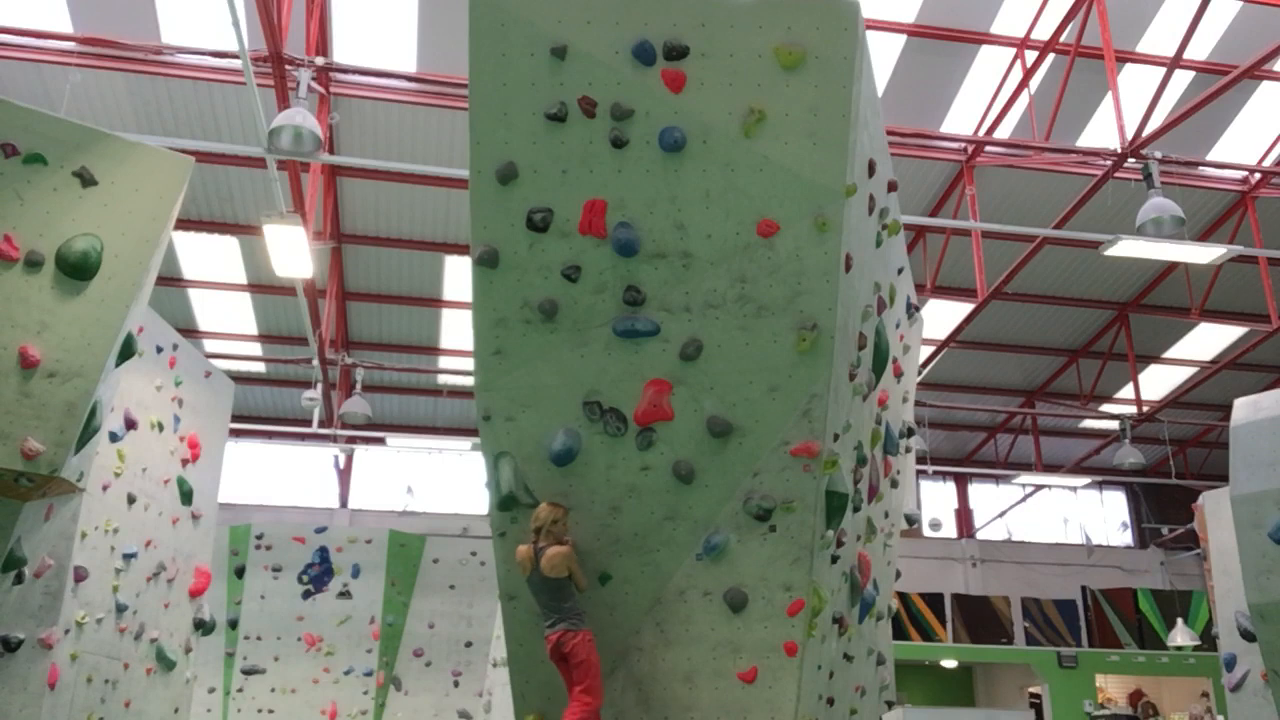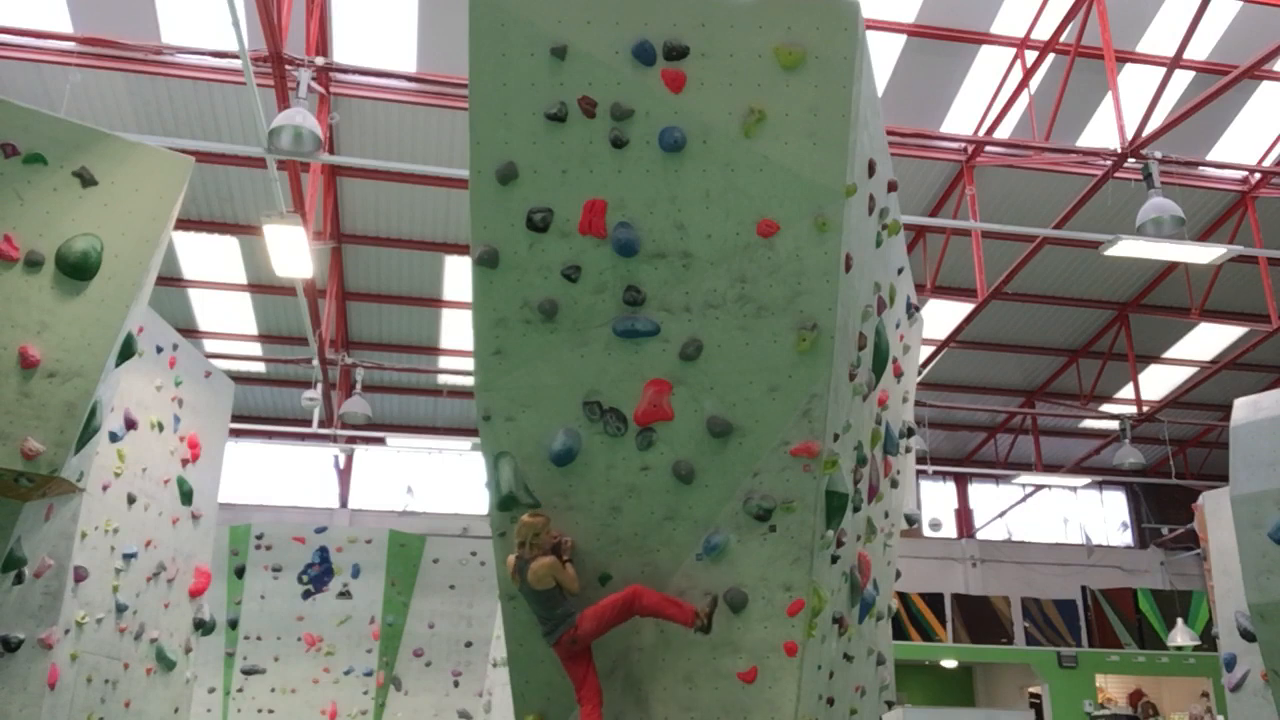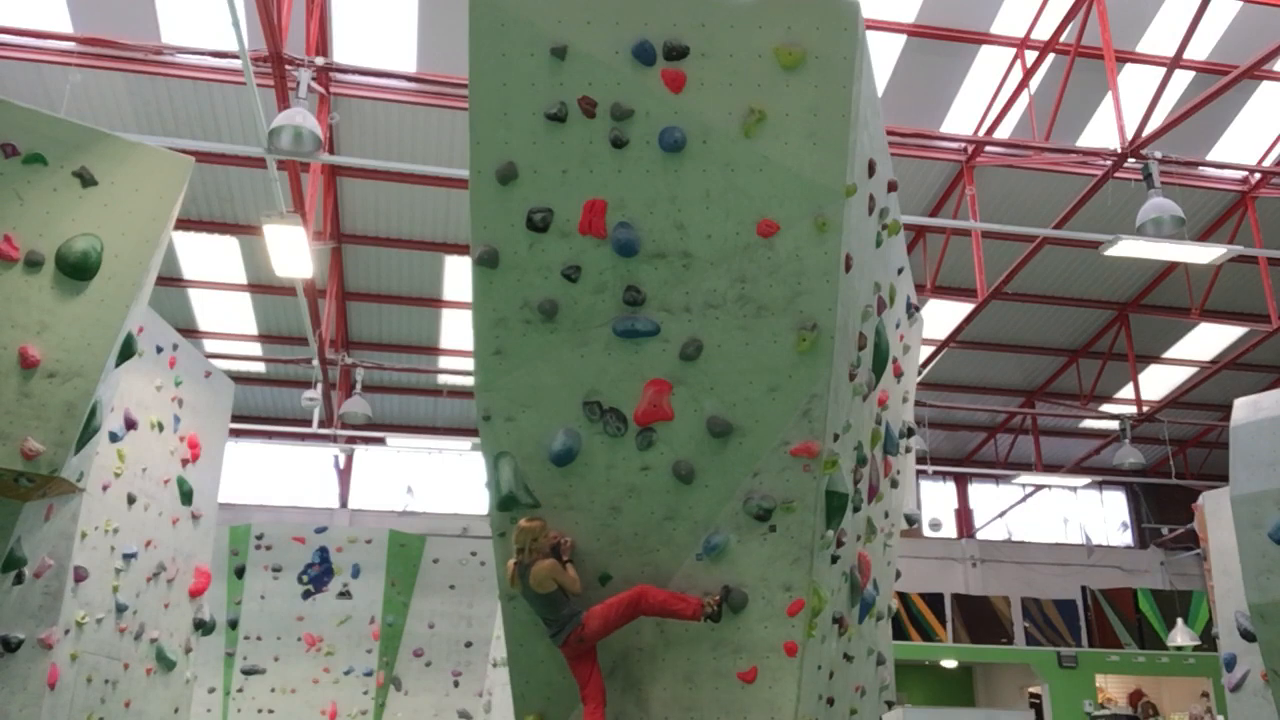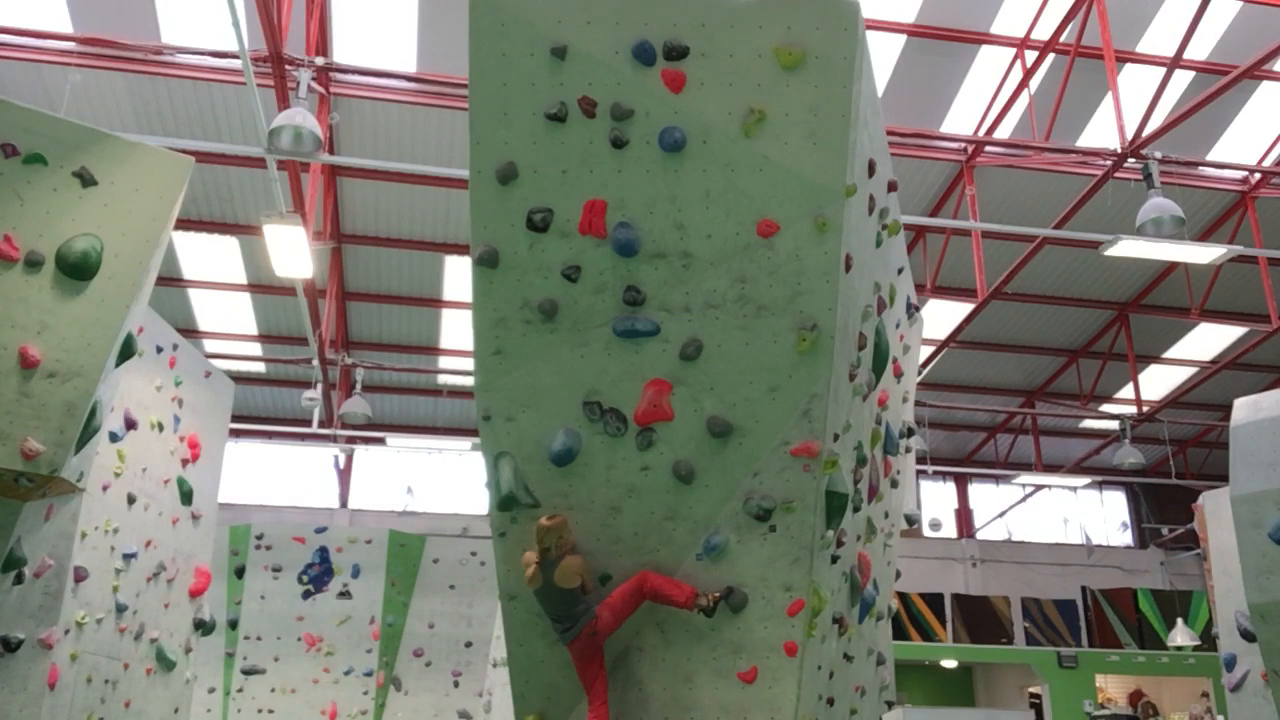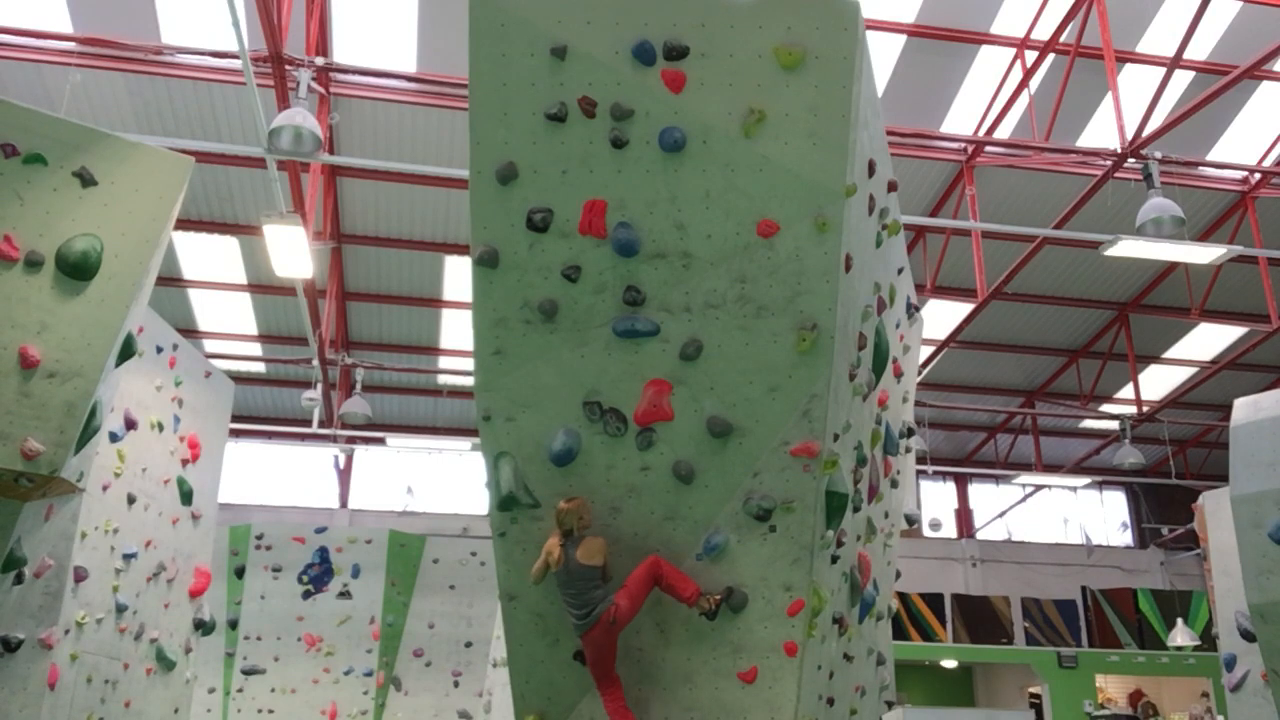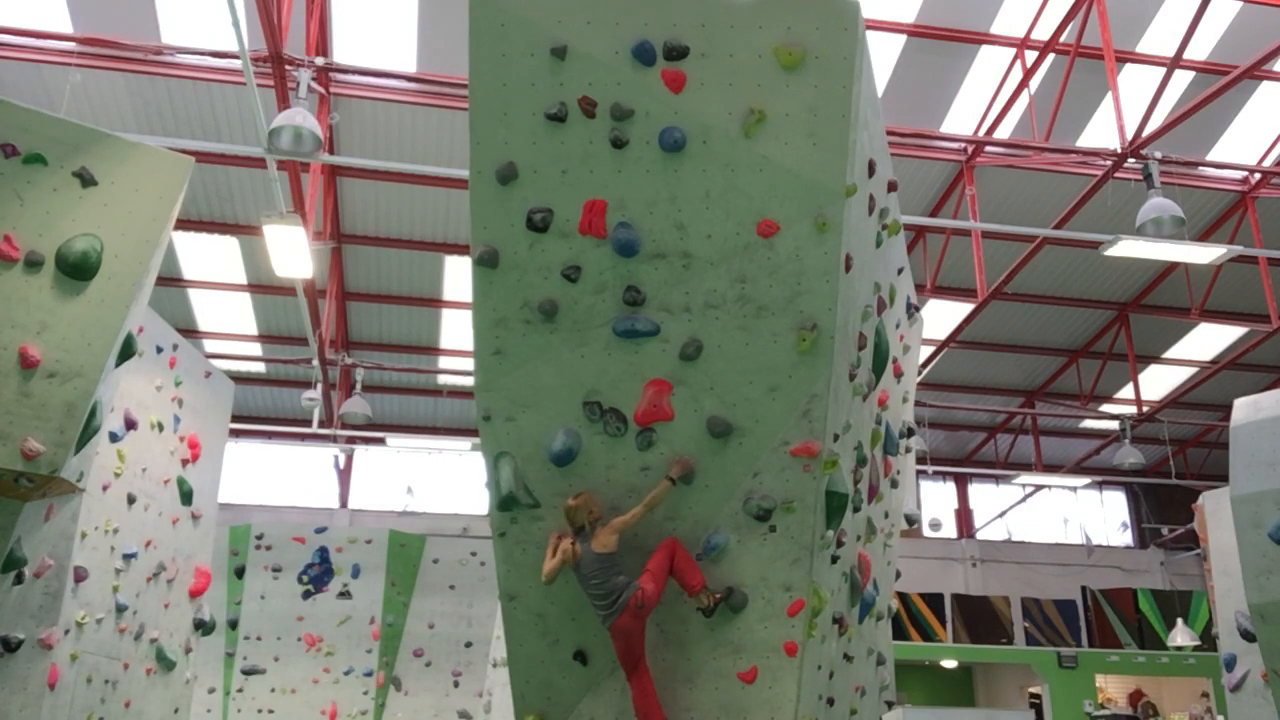
dt=0.5s
person 1, frame 1
left shoulder: (522, 553)
right shoulder: (563, 552)
right elbow: (582, 586)
left hip: (552, 637)
right hip: (573, 633)
left knee: (580, 699)
right knee: (588, 701)
person 1, frame 2
left shoulder: (512, 563)
right shoulder: (548, 563)
right elbow: (574, 588)
left wrist: (550, 548)
right wrist: (567, 557)
left hip: (560, 642)
right hip: (576, 630)
left knee: (589, 699)
right knee: (636, 595)
right ankle: (697, 619)
person 1, frame 3
left shoulder: (512, 568)
right shoulder: (547, 566)
right elbow: (575, 588)
left wrist: (552, 549)
right wrist: (566, 558)
left hip: (566, 642)
right hip: (581, 629)
left knee: (592, 700)
right knee: (641, 596)
right ankle: (704, 608)
person 1, frame 4
left shoulder: (529, 560)
right shoulder: (573, 563)
left wrist: (553, 550)
left hip: (575, 642)
right hip: (595, 624)
left knee: (596, 700)
right knee: (644, 581)
right ankle: (699, 601)
person 1, frame 5
left shoulder: (552, 546)
right shoulder: (596, 544)
left elbow: (535, 579)
left hip: (589, 633)
right hip: (612, 613)
left knee: (609, 689)
right knee: (654, 565)
right ankle: (702, 602)
person 1, frame 6
left shoulder: (567, 547)
right shoulder: (609, 531)
left elbow: (546, 577)
right elbow: (647, 505)
left wrist: (551, 547)
right wrist: (673, 476)
left hip: (617, 623)
right hip: (638, 599)
left knee: (637, 677)
right knee: (670, 546)
right ankle: (702, 597)
